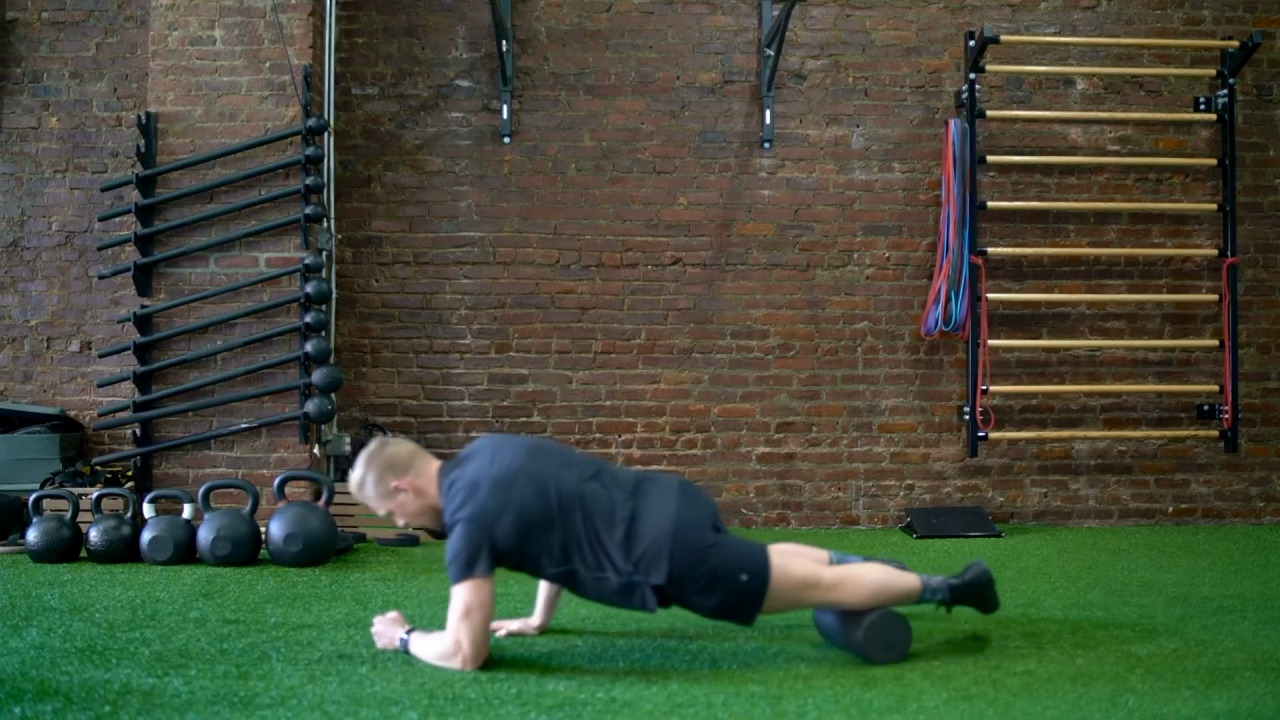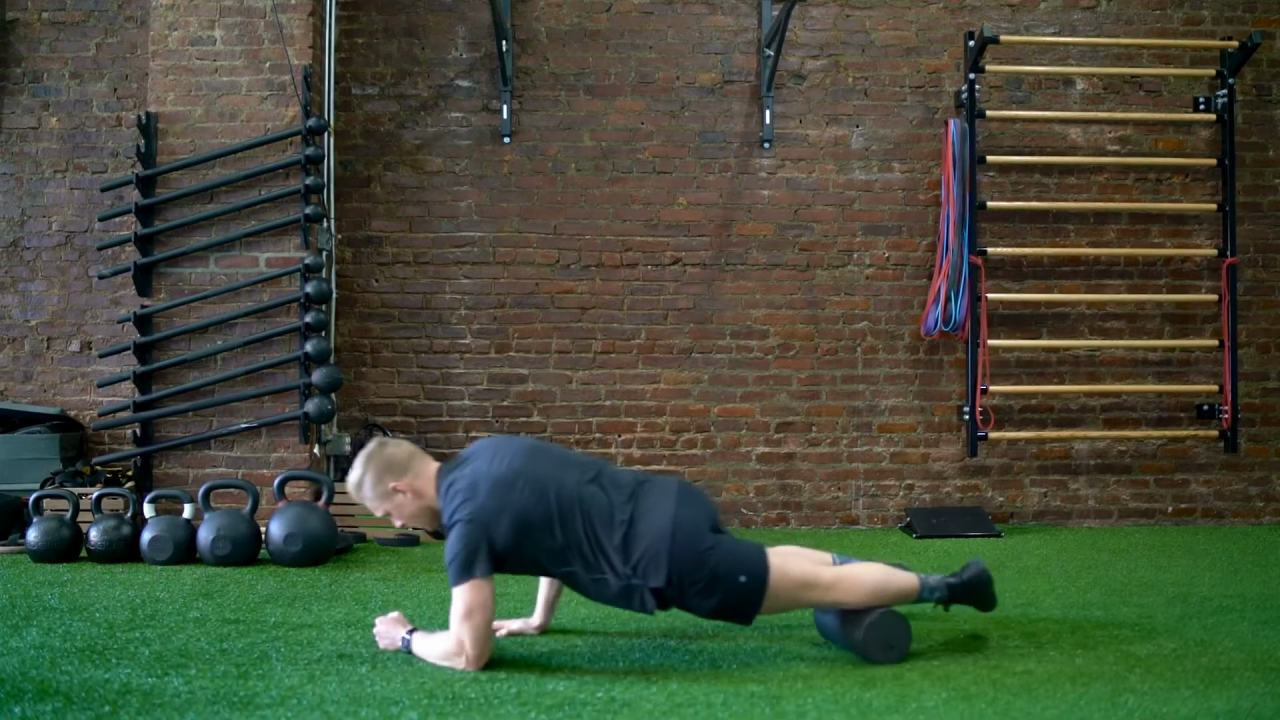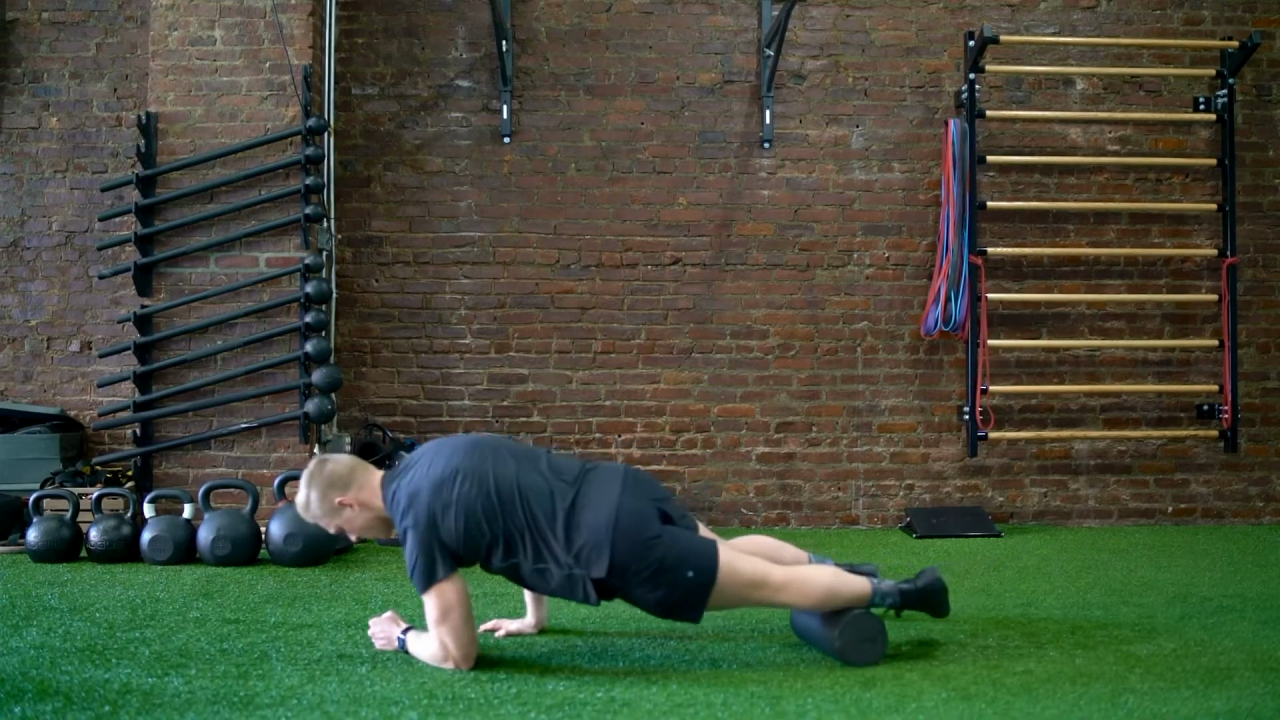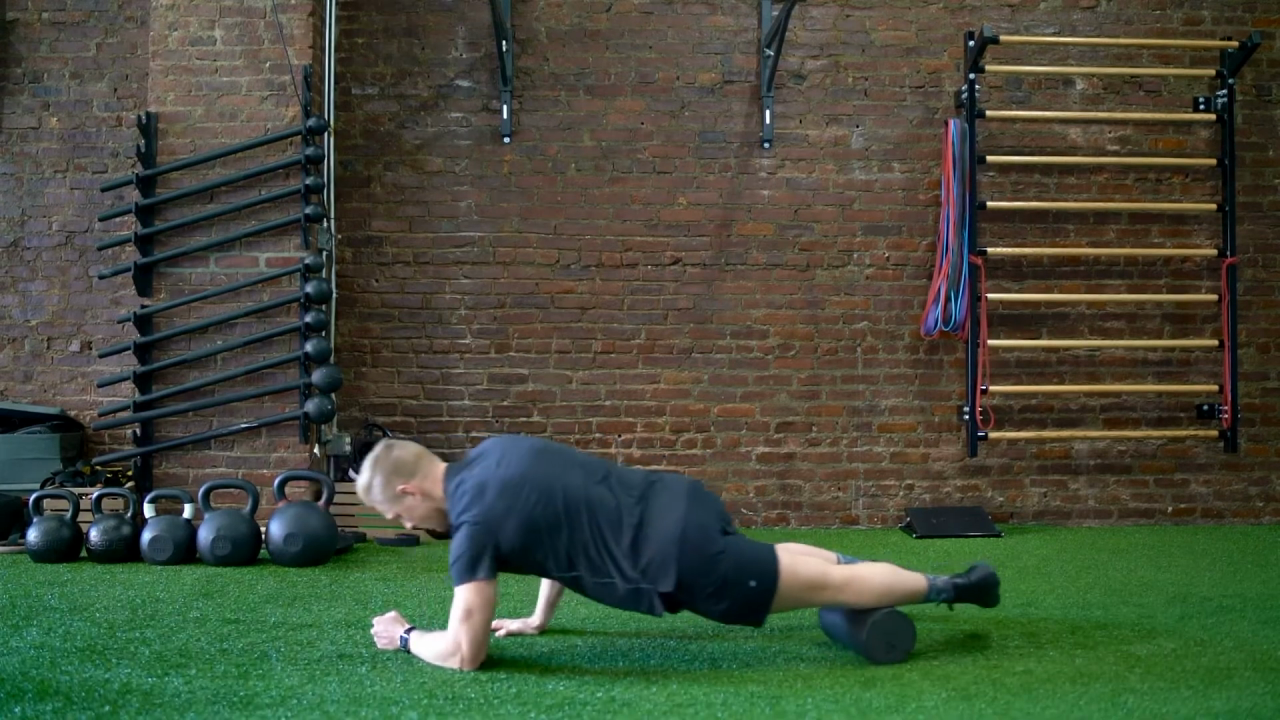
dt=0.5s
person 1, frame 1
left shoulder: (469, 516)
right shoulder: (485, 453)
left elbow: (464, 653)
left wrist: (404, 637)
right wrist: (538, 618)
left hip: (667, 553)
right hip: (667, 503)
left knee: (817, 591)
right knee: (754, 556)
left ankle: (950, 587)
right ankle: (850, 562)
person 1, frame 2
left shoulder: (468, 518)
right shoulder: (484, 454)
left elbow: (467, 653)
left wrist: (405, 638)
right wrist: (538, 618)
left hip: (666, 556)
right hip: (667, 504)
left knee: (816, 589)
right knee: (760, 558)
left ankle: (946, 586)
right ankle: (849, 564)
person 1, frame 3
left shoulder: (418, 522)
right shoulder: (432, 459)
left elbow: (456, 654)
left wrist: (401, 637)
right wrist: (533, 617)
left hip: (617, 541)
right hip: (621, 489)
left knee: (767, 585)
right knee: (724, 546)
left ankle: (898, 592)
right ankle: (840, 569)
person 1, frame 4
left shoulder: (474, 520)
right shoulder: (493, 453)
left elbow: (464, 654)
left wrist: (403, 636)
right wrist: (536, 619)
left hip: (677, 557)
right hip: (676, 503)
left knee: (821, 587)
right knee: (765, 558)
left ankle: (952, 586)
right ankle: (856, 563)
